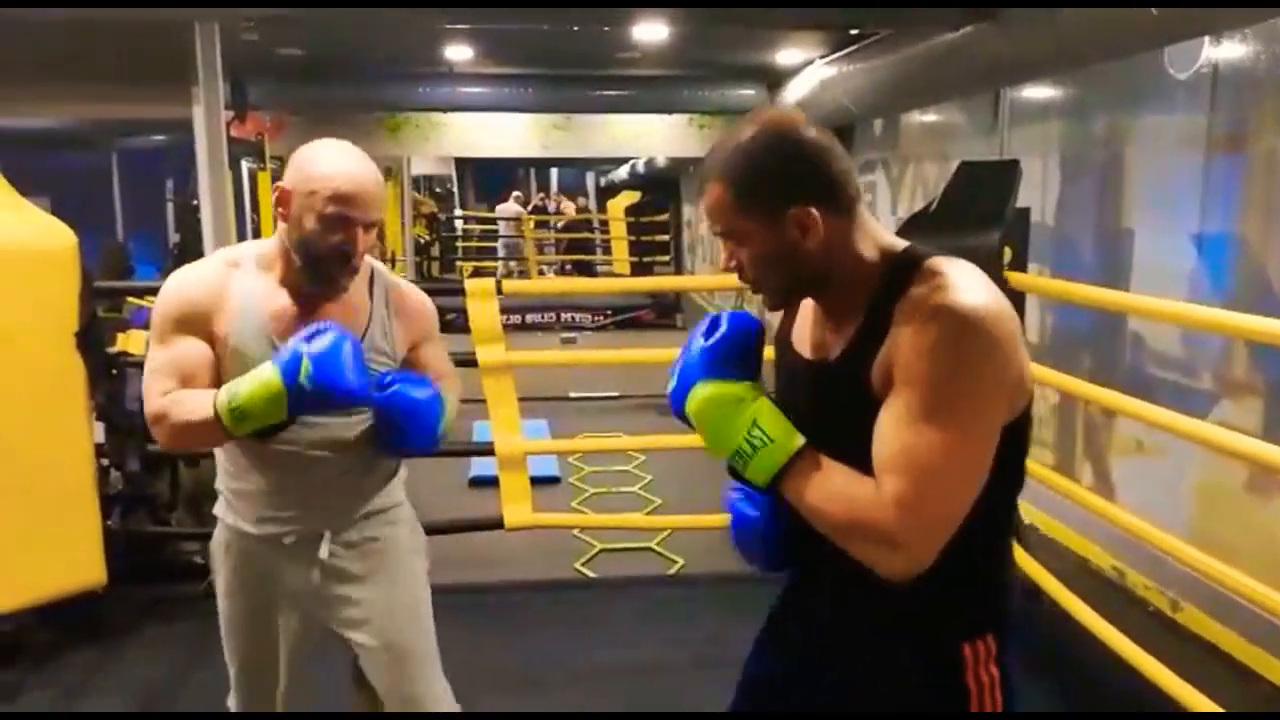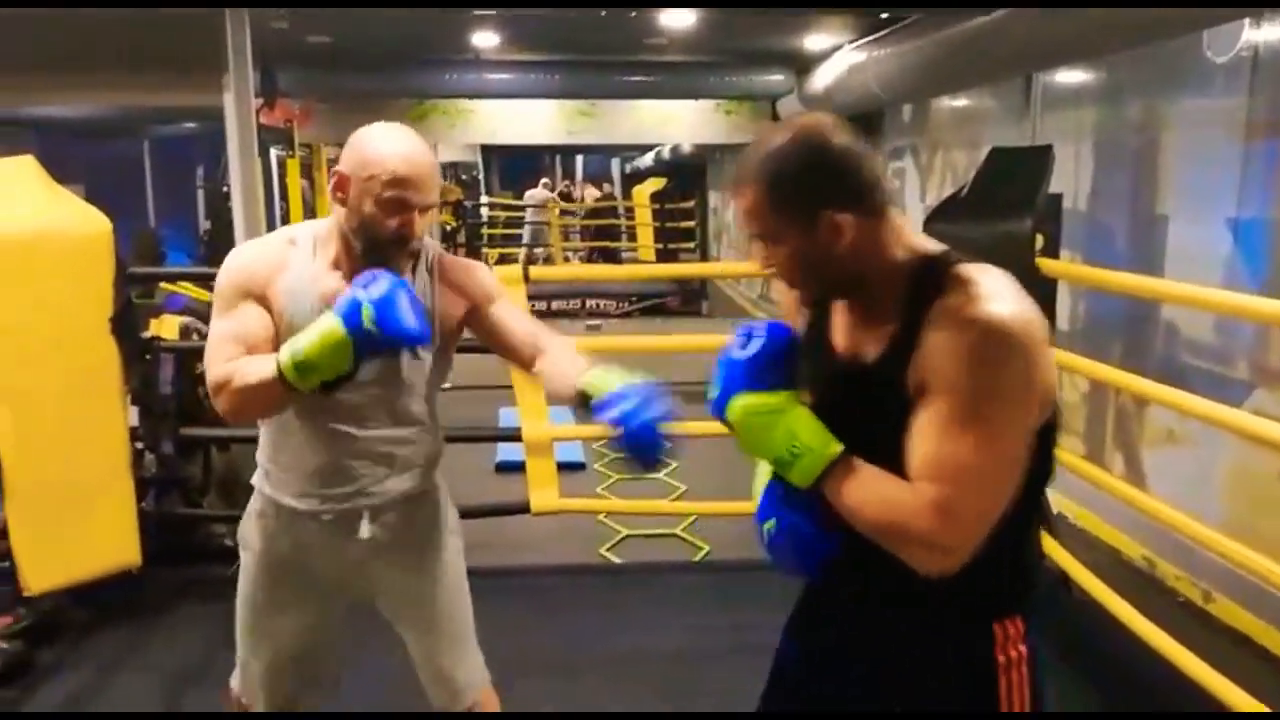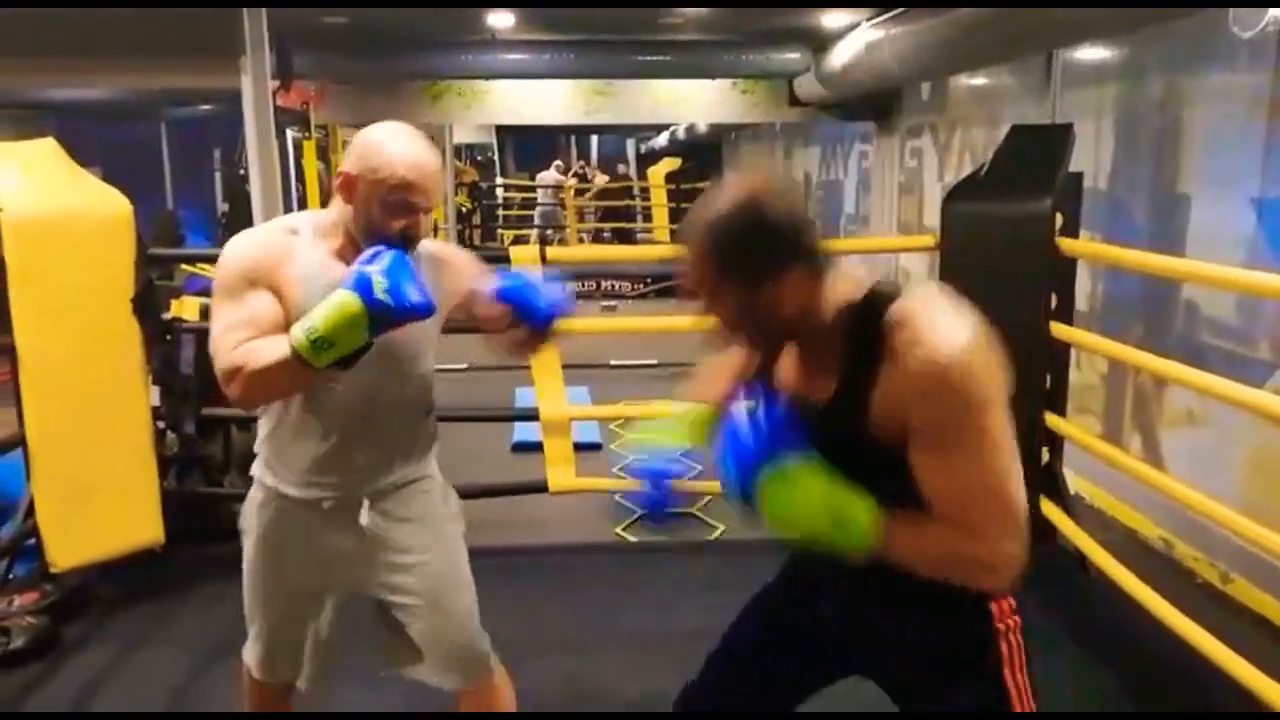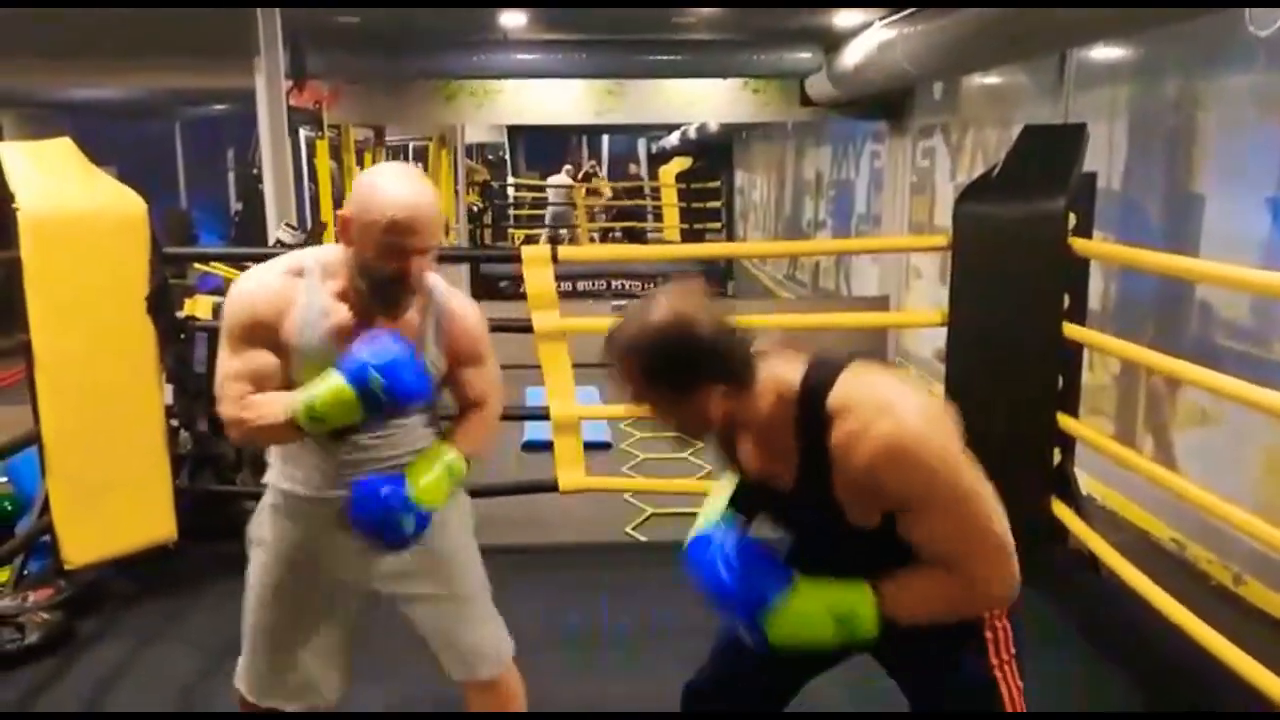
dt=0.4s
person 1, frame 1
left shoulder: (403, 303)
right shoulder: (202, 290)
left elbow: (443, 393)
right elbow: (168, 421)
left wrist: (425, 409)
right wrist: (277, 389)
left hip: (372, 536)
right hip: (259, 543)
left knee: (422, 702)
right knee: (256, 704)
person 1, frame 2
left shoulder: (452, 279)
right shoulder: (261, 266)
left elbow: (541, 349)
right elbow: (228, 393)
left wrist: (607, 391)
right wrist: (333, 341)
left hip: (407, 516)
right hip: (293, 519)
left knee: (460, 688)
right knee: (263, 689)
person 1, frame 3
left shoulder: (443, 266)
right shoulder: (262, 255)
left elbow: (505, 307)
right elbow: (241, 379)
left wrist: (532, 307)
right wrist: (347, 316)
left hip: (405, 500)
right hip: (295, 506)
left knee: (472, 662)
right knee: (273, 666)
person 1, frame 4
left shoulder: (454, 314)
right shoulder: (268, 295)
left elbow: (483, 407)
right elbow: (238, 414)
left wrist: (427, 484)
right wrist: (340, 395)
left hip: (412, 503)
right hip: (305, 512)
left knee: (486, 665)
right knee: (267, 682)
person 2, frame 1
left shoulder: (952, 317)
right shoulder: (803, 300)
left elbow: (900, 542)
left wrist: (752, 437)
left hip: (933, 645)
right hip: (818, 606)
person 2, frame 2
left shoulder: (985, 327)
right shoulder: (824, 296)
left elbow: (937, 540)
left wrist: (794, 444)
right wrist: (781, 485)
left hip: (961, 632)
right hip: (845, 592)
person 2, frame 3
left shoulder: (931, 356)
right shoulder: (771, 332)
left elbow: (994, 557)
left wrist: (837, 517)
left hip: (946, 611)
right hip: (835, 574)
right knee: (705, 706)
person 2, frame 4
left shoulder: (881, 432)
right shoulder: (748, 392)
left elbow: (990, 580)
left wrist: (832, 611)
right wrist: (720, 519)
left hip: (944, 589)
right hip: (824, 568)
right knee: (712, 700)
